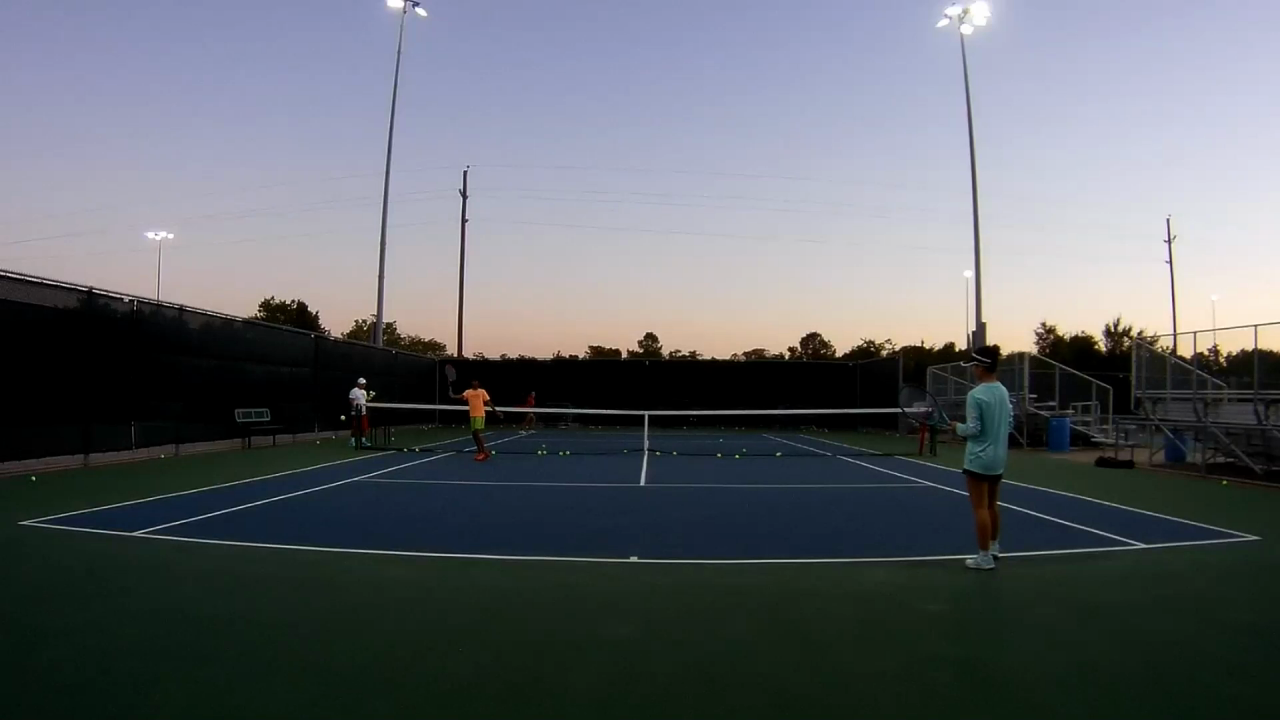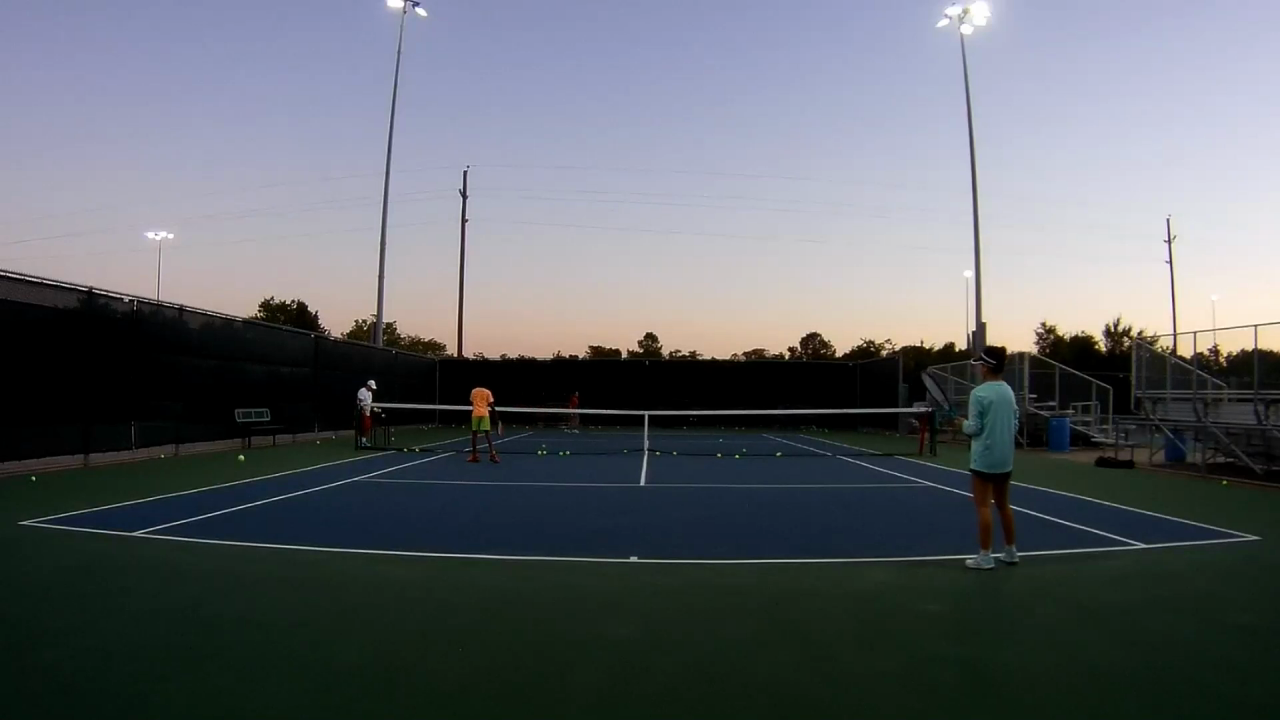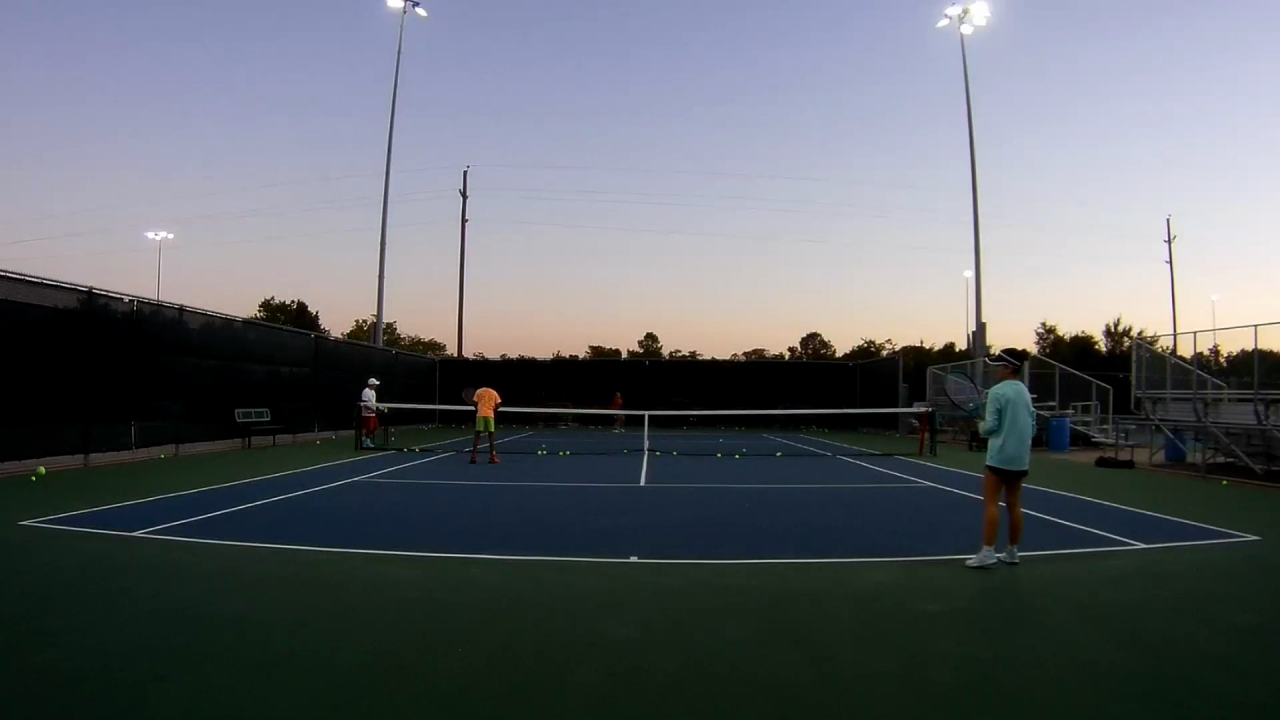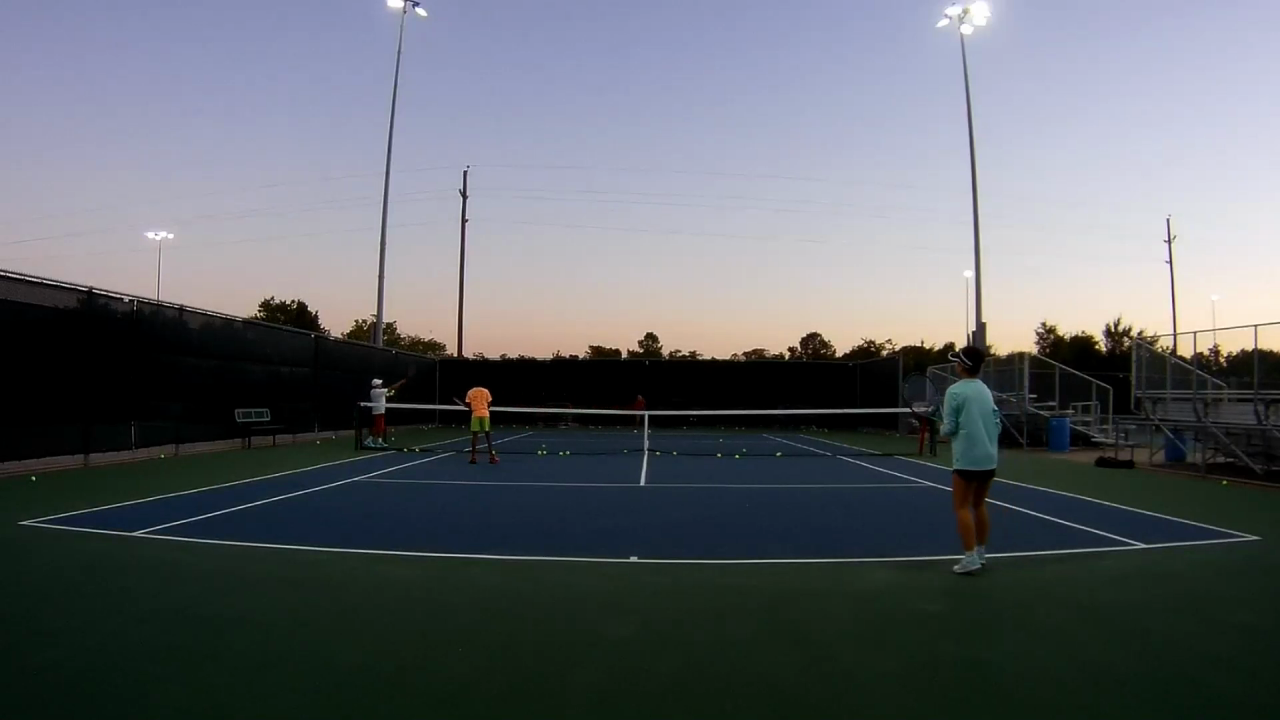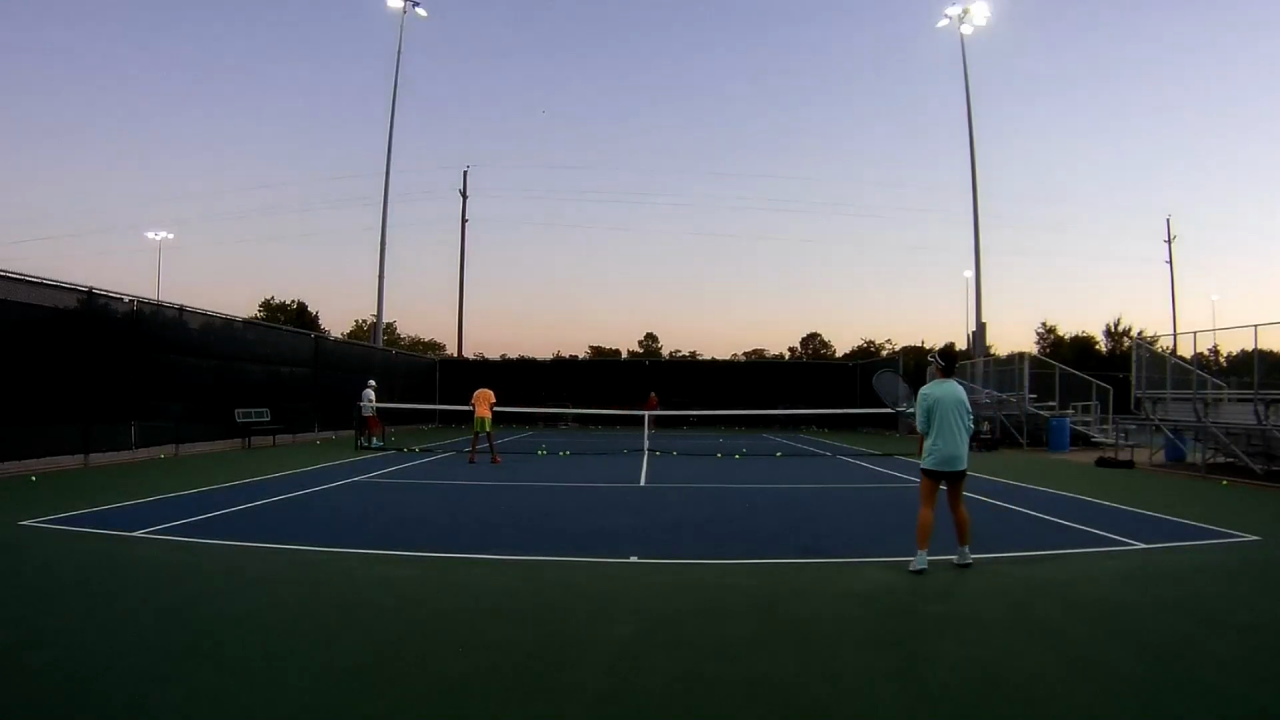
dt=1s
person 1, frame 1
left shoulder: (976, 395)
right shoulder: (1003, 391)
left elbow: (973, 429)
right elbow: (1009, 424)
left wrist: (957, 427)
left hip: (979, 459)
right hip: (998, 458)
left knee: (980, 508)
right knee: (992, 505)
left ankle: (984, 557)
right ankle: (993, 547)
person 1, frame 2
left shoulder: (979, 393)
right shoulder: (1008, 391)
left elbow: (974, 428)
right elbow: (1014, 425)
left wrist: (963, 424)
left hip: (985, 457)
right hip: (1005, 457)
left knee: (983, 507)
right knee: (1003, 505)
left ankle: (985, 556)
right ankle: (1011, 551)
person 1, frame 3
left shoulder: (997, 391)
right shoulder: (1025, 392)
left elbow: (991, 425)
right elbow: (1032, 427)
left wrist: (980, 427)
left hip: (1000, 455)
right hip: (1020, 456)
left knee: (991, 503)
right knee: (1013, 504)
left ankle: (988, 552)
right ankle: (1012, 551)
person 1, frame 4
left shoulder: (955, 391)
right shoulder: (985, 390)
left elbow: (949, 428)
right elbow: (997, 424)
left wrist: (942, 429)
left hip: (967, 457)
right hip: (988, 457)
left knee: (962, 507)
right knee: (979, 505)
left ankle: (970, 558)
right ankle: (980, 551)
person 1, frame 5
left shoulder: (927, 391)
right shoulder: (961, 391)
left elbow: (922, 428)
right elbow: (969, 426)
left hip: (935, 456)
right hip: (958, 457)
left knee: (926, 507)
right knee: (958, 506)
left ankle: (921, 557)
right ankle: (964, 552)
